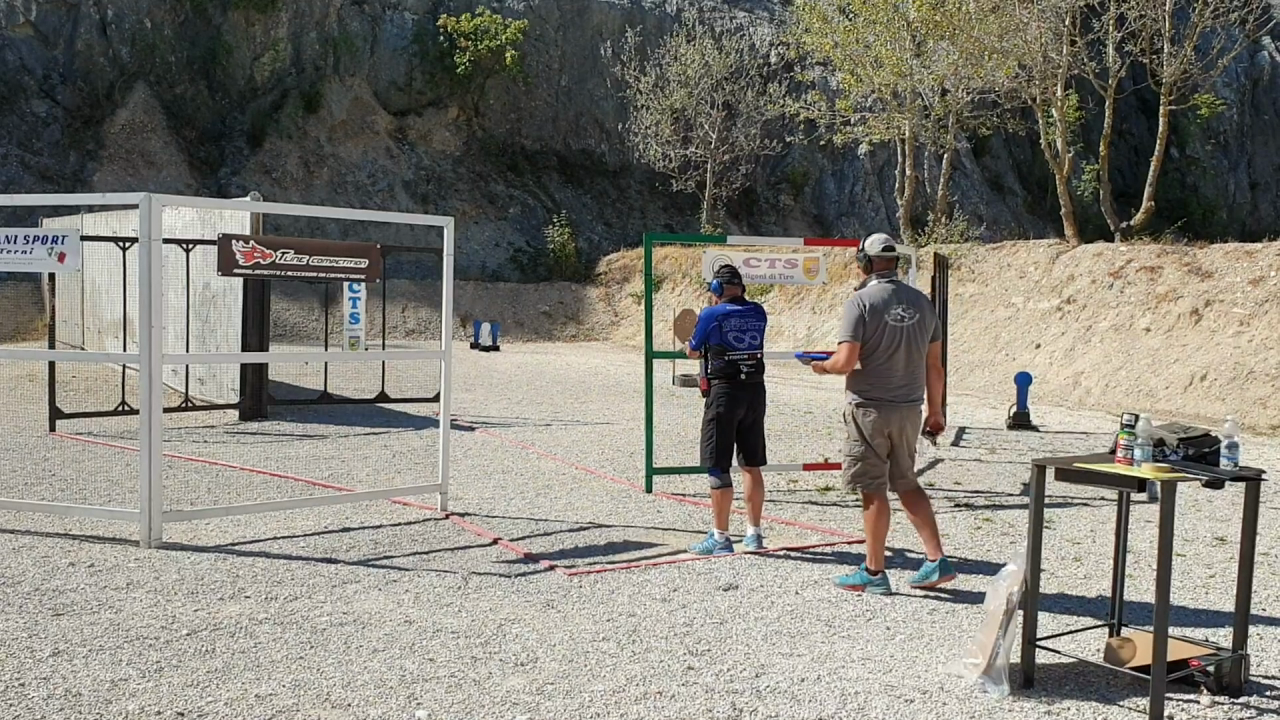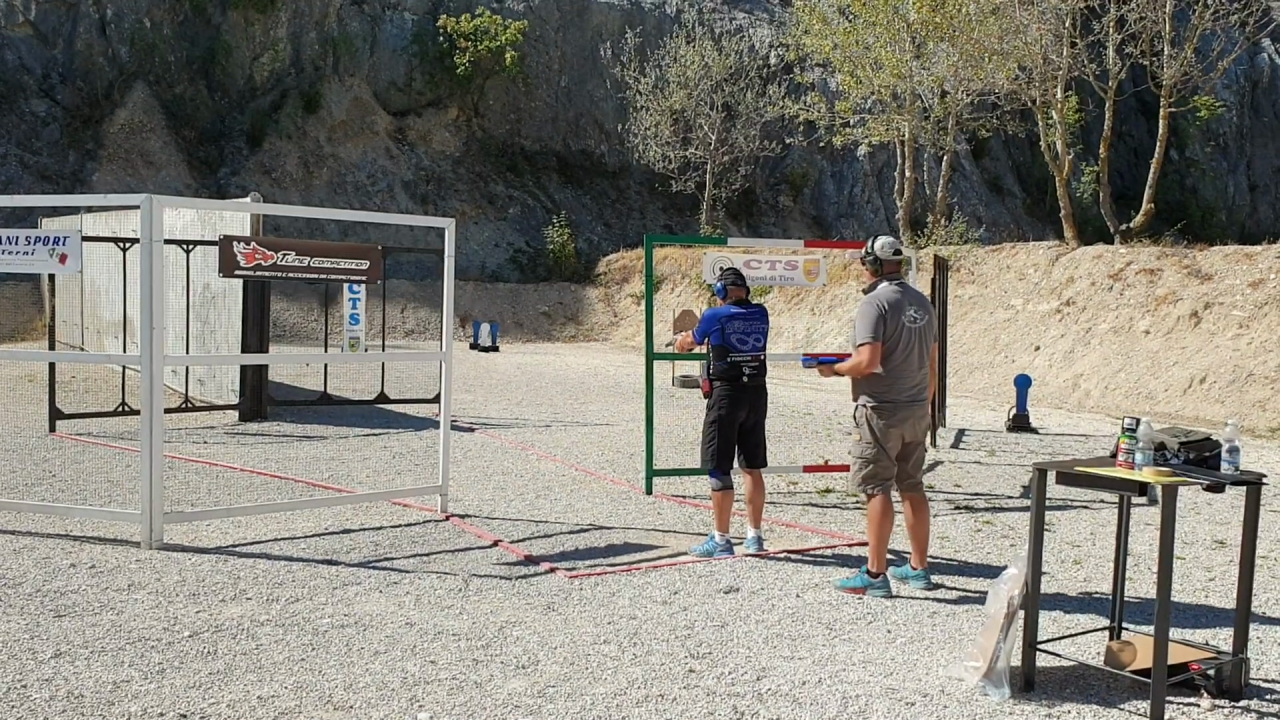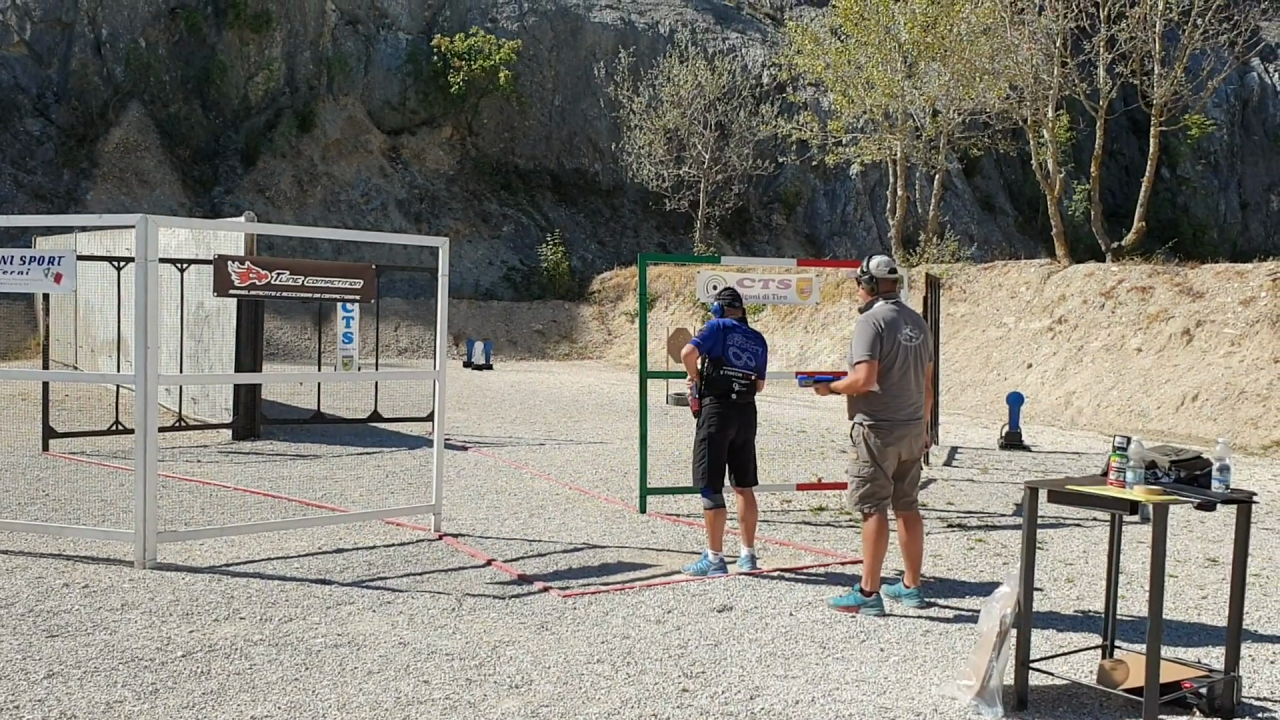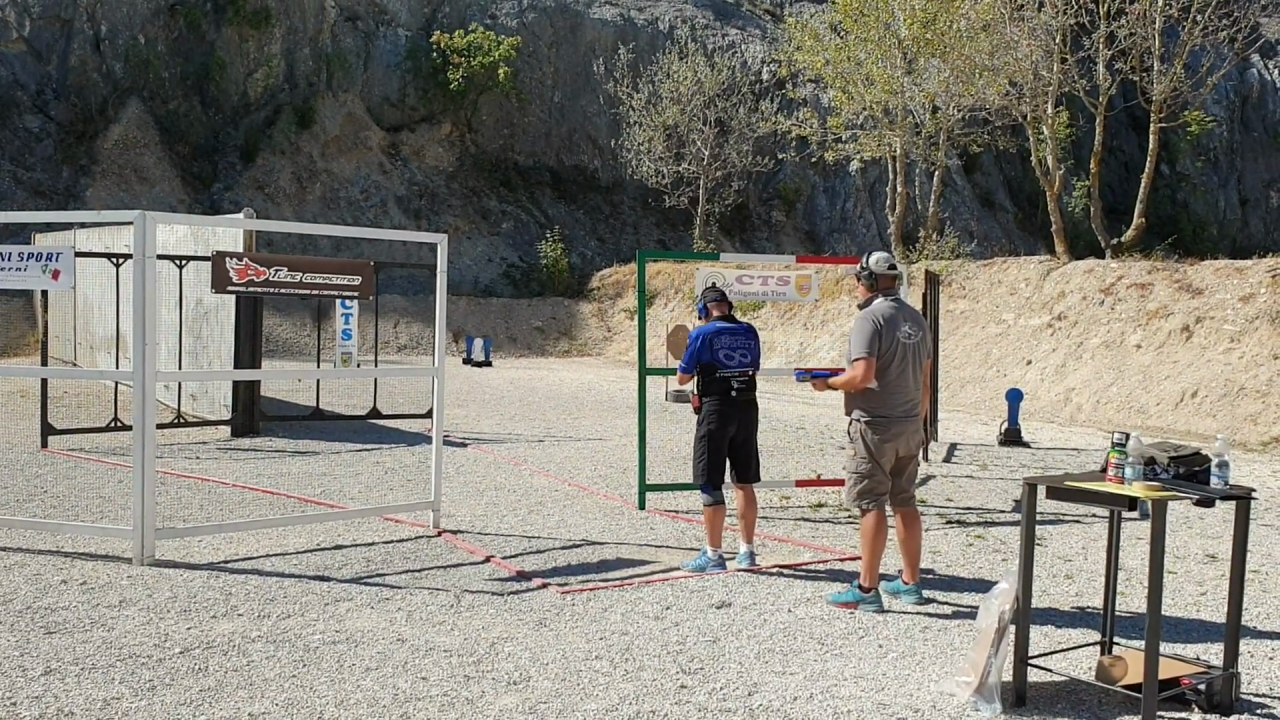
dt=1s
person 1, frame 1
left shoulder: (861, 301)
right shoulder: (921, 301)
left elbow: (847, 361)
right elbow: (933, 364)
left wrist: (823, 366)
right wrist: (935, 411)
left hip: (869, 409)
right hip: (908, 410)
left knee: (873, 490)
right knee: (907, 485)
left ankle: (874, 572)
right ankle: (937, 560)
person 1, frame 2
left shoulder: (874, 302)
right shoulder: (922, 302)
left elbow: (868, 362)
right elbow: (931, 363)
left wrist: (835, 369)
left hip: (881, 411)
right hip: (916, 411)
left knee: (877, 489)
right knee: (913, 487)
left ankle: (875, 574)
right ankle: (918, 568)
person 1, frame 3
left shoulder: (871, 321)
right shoulder: (917, 322)
left elbow: (864, 379)
right elbow: (926, 384)
left wrist: (831, 387)
right wrist: (923, 427)
left hip: (878, 430)
right hip: (912, 430)
left knee: (873, 508)
right knee: (907, 506)
left ankle: (869, 592)
right ankle: (911, 586)
person 1, frame 4
left shoulder: (870, 317)
right shoulder: (916, 319)
left elbow: (862, 376)
right elbow: (924, 380)
left wrist: (829, 383)
left hip: (875, 427)
right hip: (909, 427)
left knee: (871, 504)
right knee: (905, 502)
left ankle: (867, 589)
right ankle: (910, 582)
person 2, frame 1
left shoulder: (711, 315)
right shoulder: (758, 313)
left elbow: (692, 351)
left wrist: (697, 348)
left hip: (724, 393)
right hip: (755, 392)
left knee: (718, 468)
right knee: (752, 465)
left ankle: (720, 538)
right ankle: (754, 533)
person 2, frame 2
left shoulder: (715, 316)
right shoulder: (761, 314)
left elbow: (692, 340)
left wrist: (681, 341)
left hip: (726, 395)
right hip: (756, 394)
left knee: (719, 470)
right knee: (753, 468)
left ankle: (721, 540)
right ankle: (754, 536)
person 2, frame 3
left shoulder: (718, 327)
right shoulder: (758, 340)
left elbow: (689, 352)
right elbow: (759, 385)
left wrist: (695, 375)
left hip: (716, 412)
right hip: (747, 413)
left knee: (711, 488)
right knee: (744, 486)
left ankle: (714, 558)
right ankle: (748, 555)
person 2, frame 4
left shoulder: (702, 334)
right shoulder: (749, 332)
left elbow: (682, 378)
left hip: (716, 410)
right hip: (747, 409)
left knee: (710, 484)
right knee: (744, 482)
left ankle: (713, 555)
right ankle: (747, 551)
